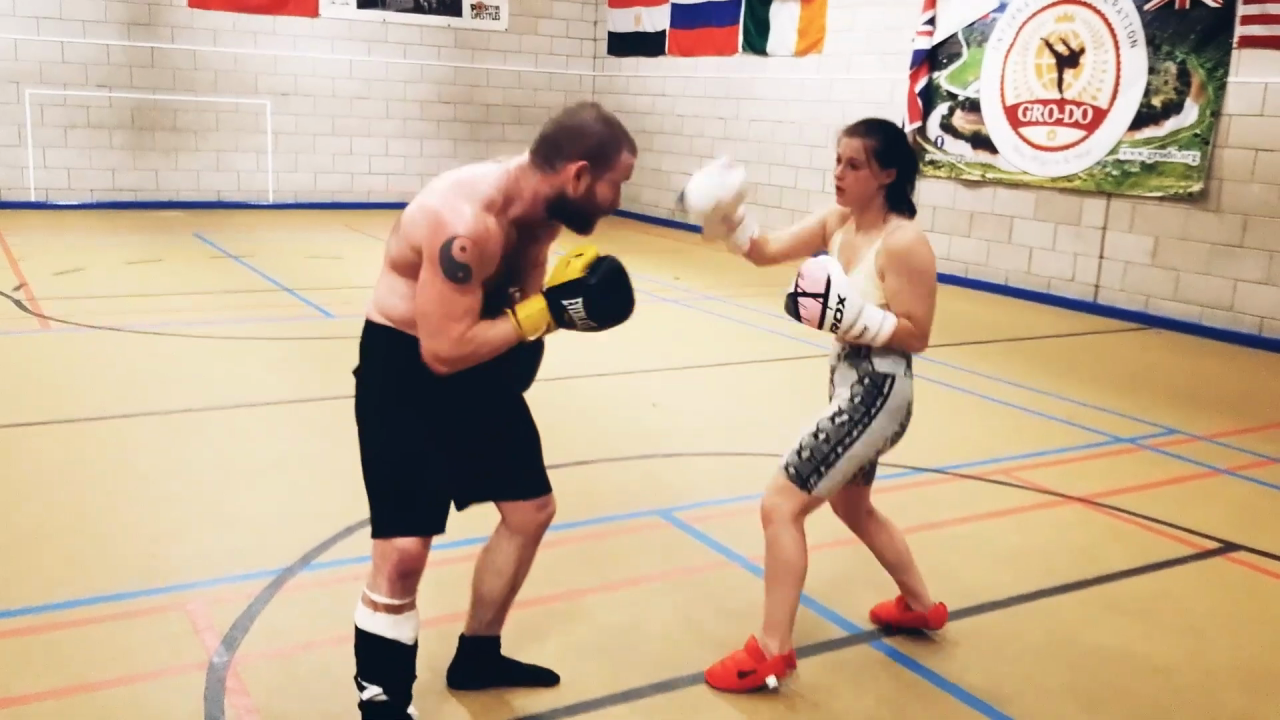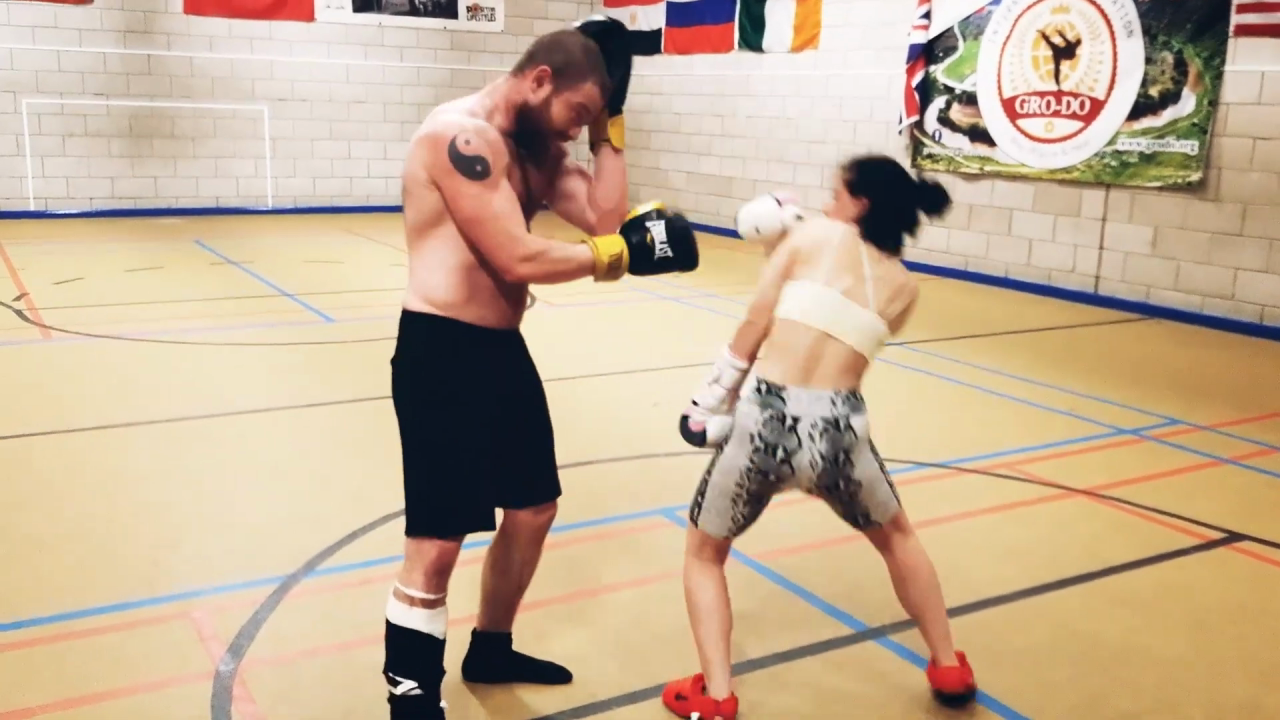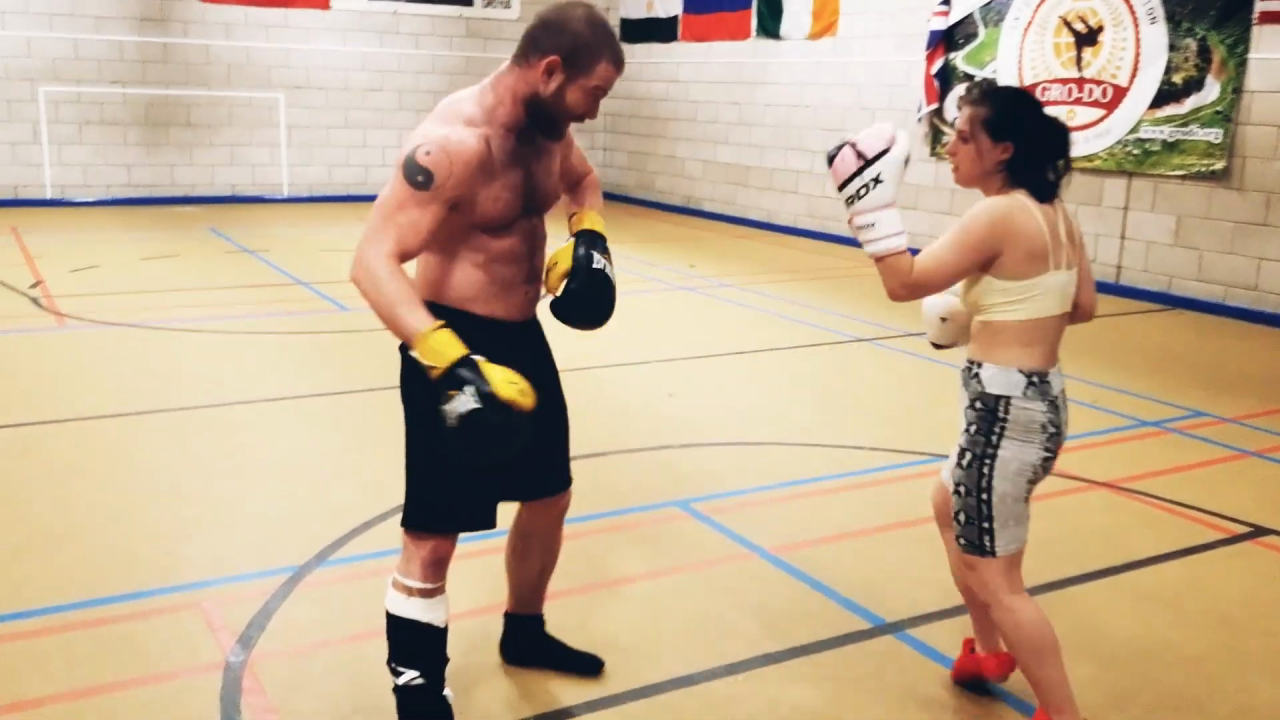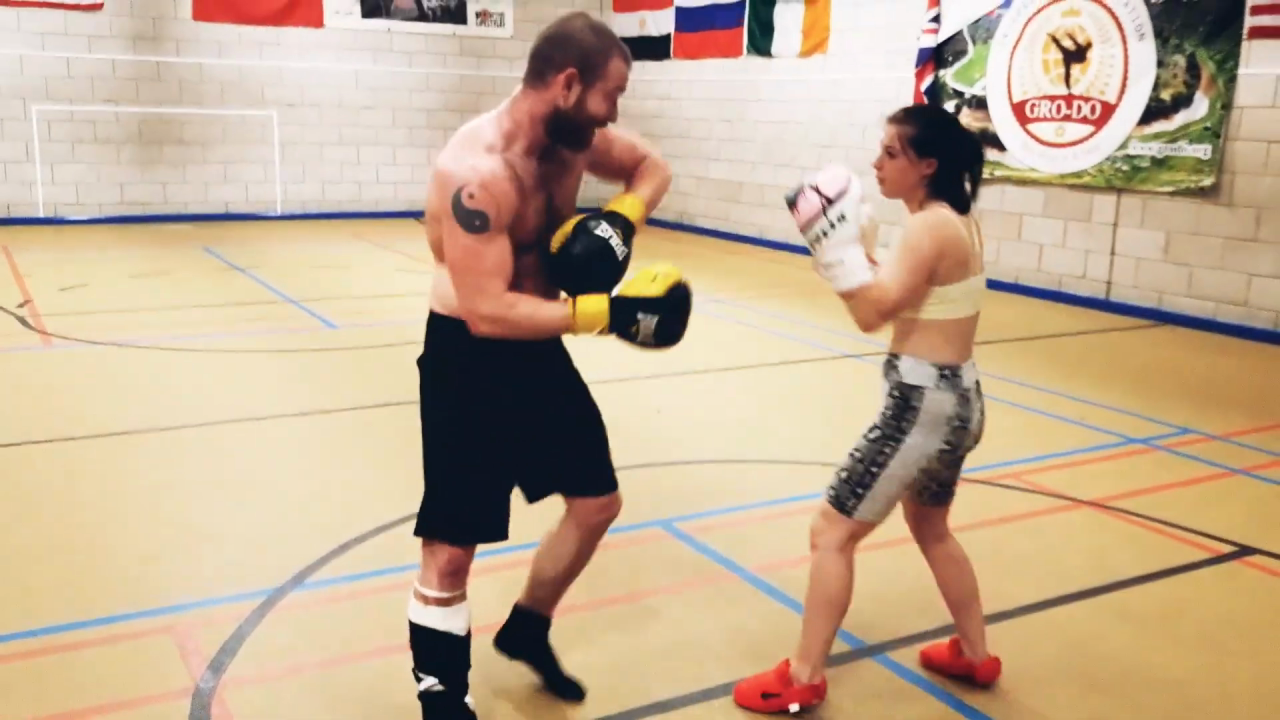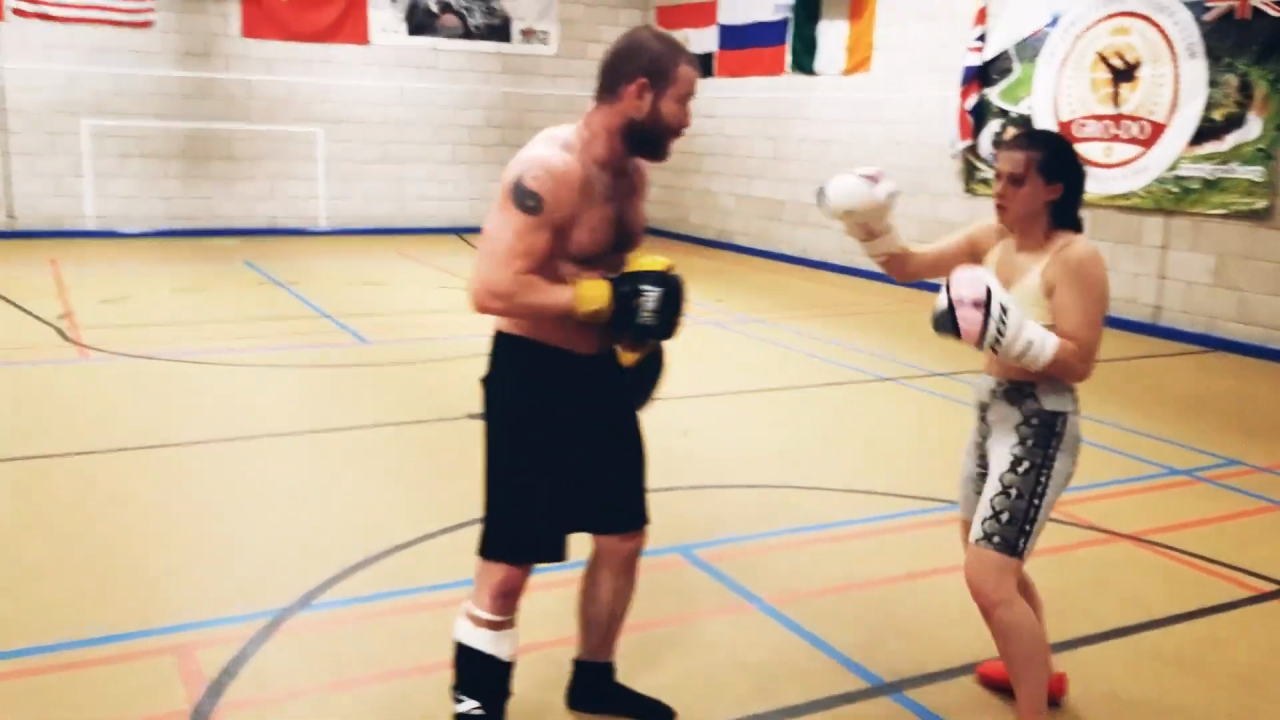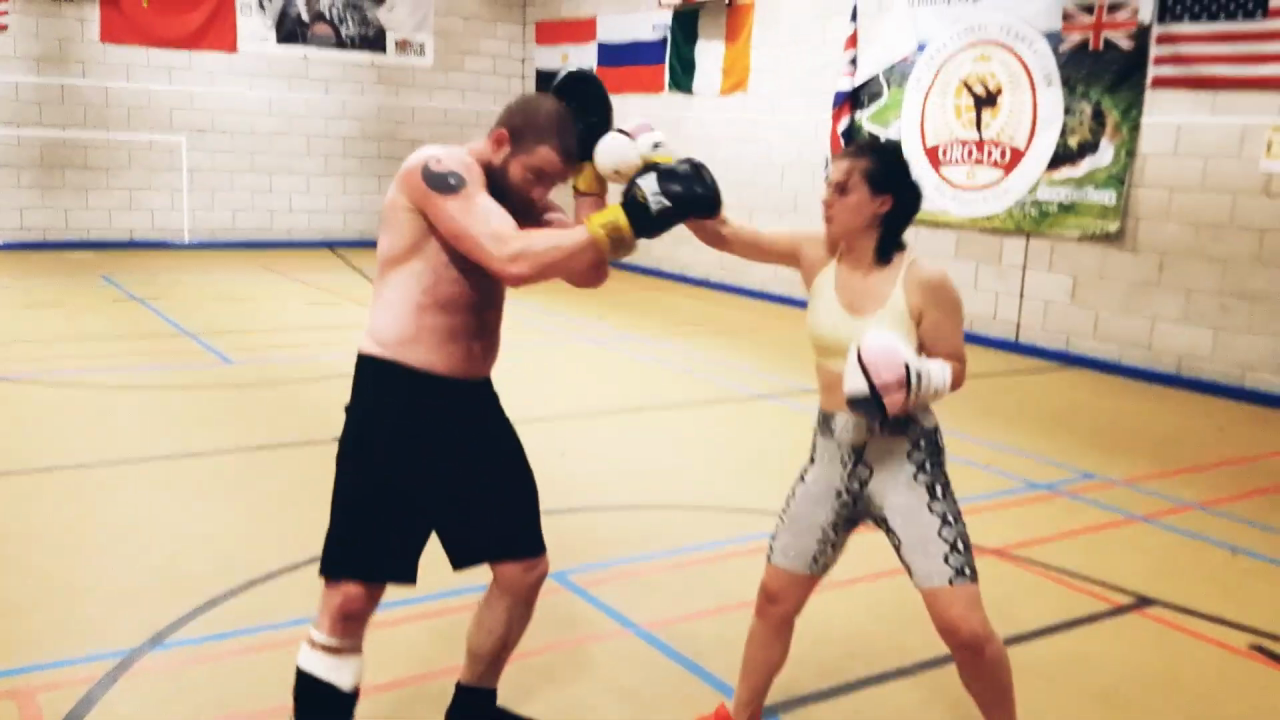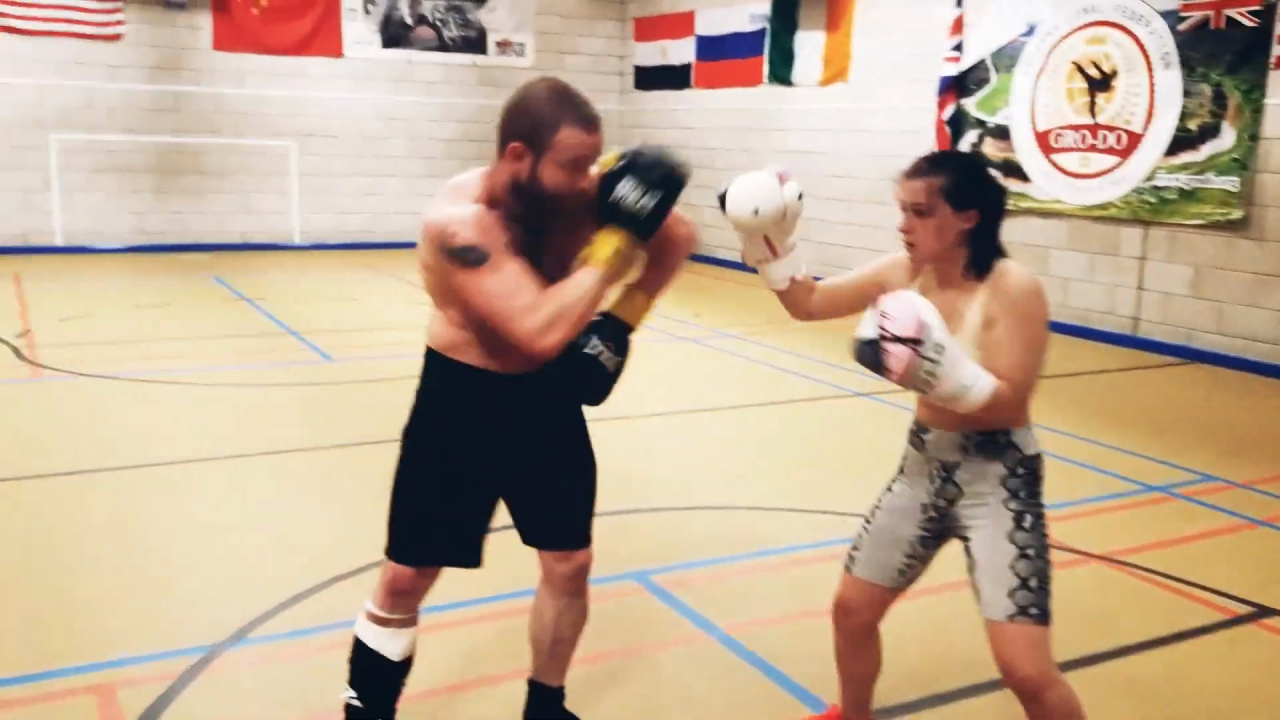
dt=0.7s
person 1, frame 1
left shoulder: (541, 200)
right shoulder: (466, 222)
right elbow: (446, 352)
left wrist: (539, 317)
right wrist: (540, 312)
left hip: (475, 364)
right hip: (404, 366)
left knee: (530, 509)
right knee: (403, 550)
left ankle: (478, 657)
person 1, frame 2
left shoulder: (540, 150)
right shoulder: (462, 134)
left elbow: (600, 217)
right elbow: (519, 257)
left wrist: (612, 122)
right wrist: (624, 251)
left hip: (503, 349)
right hip: (441, 354)
left knee: (533, 510)
right knee: (435, 545)
left ankle: (490, 650)
person 1, frame 3
left shoulder: (550, 129)
right shoulder: (453, 142)
left elbow: (583, 183)
right elbow: (374, 263)
left wrist: (589, 239)
right wrist: (446, 364)
left hip: (524, 337)
right hip: (454, 350)
left knee: (549, 501)
right knee: (433, 539)
left ankle: (525, 632)
person 1, frame 4
left shoulder: (575, 134)
right shoulder: (478, 170)
left elbow: (653, 166)
right elbow: (484, 311)
left wrist: (619, 221)
right wrist: (611, 313)
left hip: (540, 351)
right hip: (468, 361)
left knee: (596, 500)
right knee: (451, 550)
left ankle: (527, 627)
person 1, frame 5
left shoulder: (633, 172)
right shoulder: (551, 168)
right elbow: (492, 289)
left wrist: (636, 316)
right wrist: (606, 298)
left hip: (598, 376)
right hip: (530, 377)
left knee: (622, 541)
right knee: (507, 570)
person 1, frame 6
left shoulder: (522, 208)
right shoulder: (438, 169)
left elbow: (588, 273)
right elbow: (512, 261)
left wrist: (590, 173)
right wrist: (626, 216)
left hip: (472, 402)
right hip: (396, 400)
left knee: (524, 569)
right knee: (351, 596)
person 1, frame 7
left shoulder: (584, 192)
right shoulder: (457, 219)
left elbow: (675, 237)
right elbow: (539, 332)
left wrist: (618, 320)
right wrist: (609, 241)
left hip: (547, 387)
right hip: (460, 394)
left knee: (569, 563)
right knee: (407, 575)
person 2, frame 1
left shoulder: (906, 243)
right shoulder: (837, 220)
left elbow: (916, 334)
right elbow: (770, 252)
left wrist: (846, 306)
right wrist: (726, 218)
left hip: (874, 395)
right hip: (851, 387)
left knee: (782, 508)
right knee: (853, 507)
left ankle: (771, 654)
right ankle: (921, 605)
person 2, frame 2
left shoulder: (812, 232)
right shoulder: (903, 288)
left elbow: (755, 326)
left wrist: (714, 397)
left hip: (764, 421)
right hip: (837, 431)
left knee: (703, 553)
right knee: (897, 536)
right ankle: (949, 667)
person 2, frame 3
left shoulder: (995, 216)
right shoulder: (1054, 214)
left elbow: (904, 284)
right elbow: (1084, 307)
left wrist: (871, 196)
left hip: (1008, 412)
right hip: (1038, 402)
left knee: (996, 581)
right knee: (949, 508)
right ankle: (989, 650)
person 2, frame 4
left shoulder: (928, 227)
right shoulder: (956, 221)
left elbow: (871, 313)
left wrist: (834, 239)
right wrist: (857, 249)
left hip: (920, 403)
right hip: (956, 399)
left knee: (830, 535)
right knee: (930, 528)
left ankle: (803, 679)
right ankle: (973, 653)
person 2, frame 5
left shoulder: (1077, 259)
right shoulder: (994, 237)
left elbow: (1076, 364)
right elbow: (906, 264)
left wrist: (1003, 326)
right wrist: (870, 222)
left hip: (1039, 424)
right hip: (993, 414)
left knee: (990, 579)
right knee: (991, 562)
person 2, frame 6
left shoulder: (924, 280)
right shoulder: (815, 255)
left elbow: (956, 369)
right elbow: (724, 234)
left wrist: (912, 379)
left hip: (905, 456)
right hip: (833, 450)
left knee: (964, 626)
right knee: (775, 598)
person 2, frame 7
left shoulder: (1017, 287)
right shoulder: (906, 271)
left elbow: (1011, 409)
right elbow: (806, 300)
left wrist: (937, 365)
right wrist: (768, 238)
left hip: (999, 476)
right hip: (926, 465)
left knee: (1025, 667)
right knee: (852, 609)
